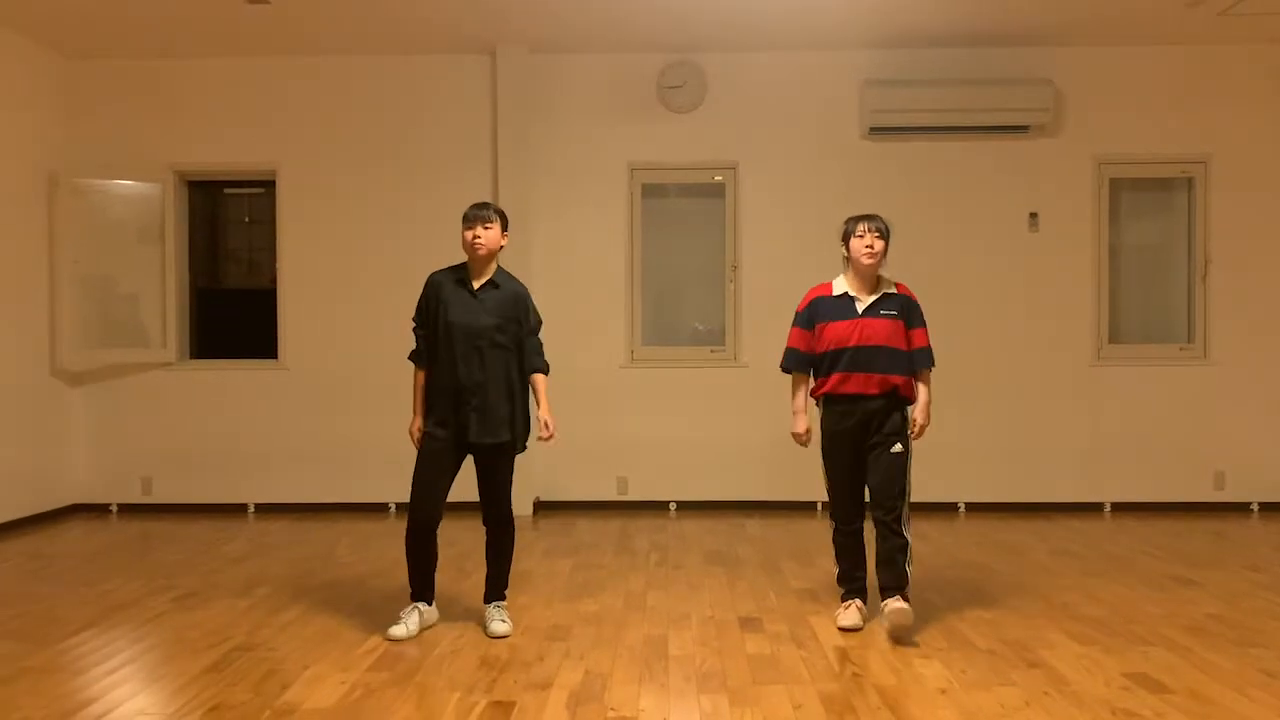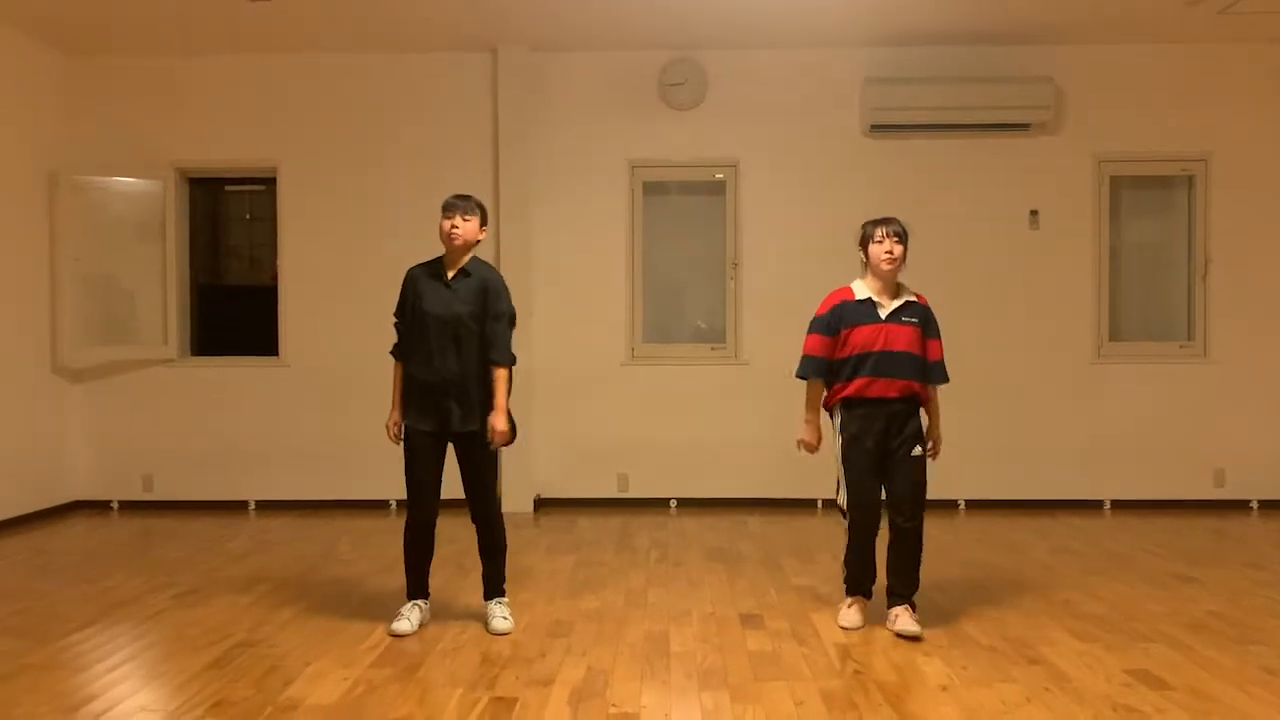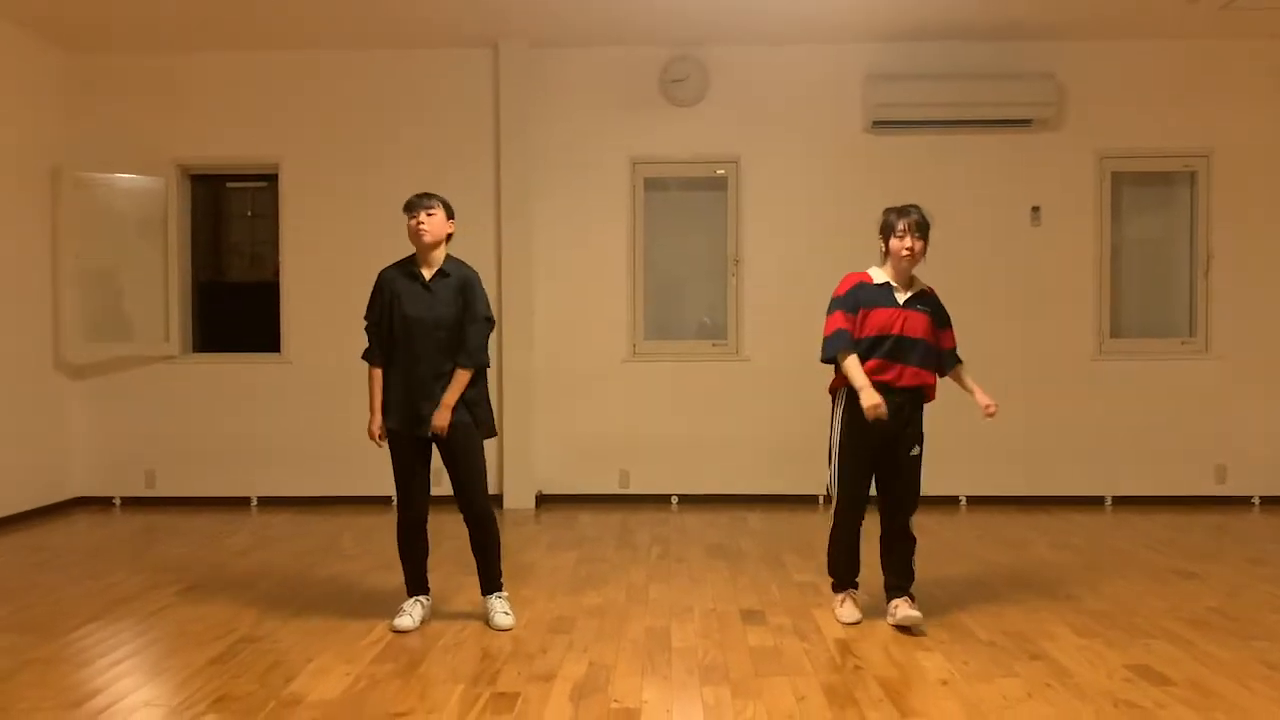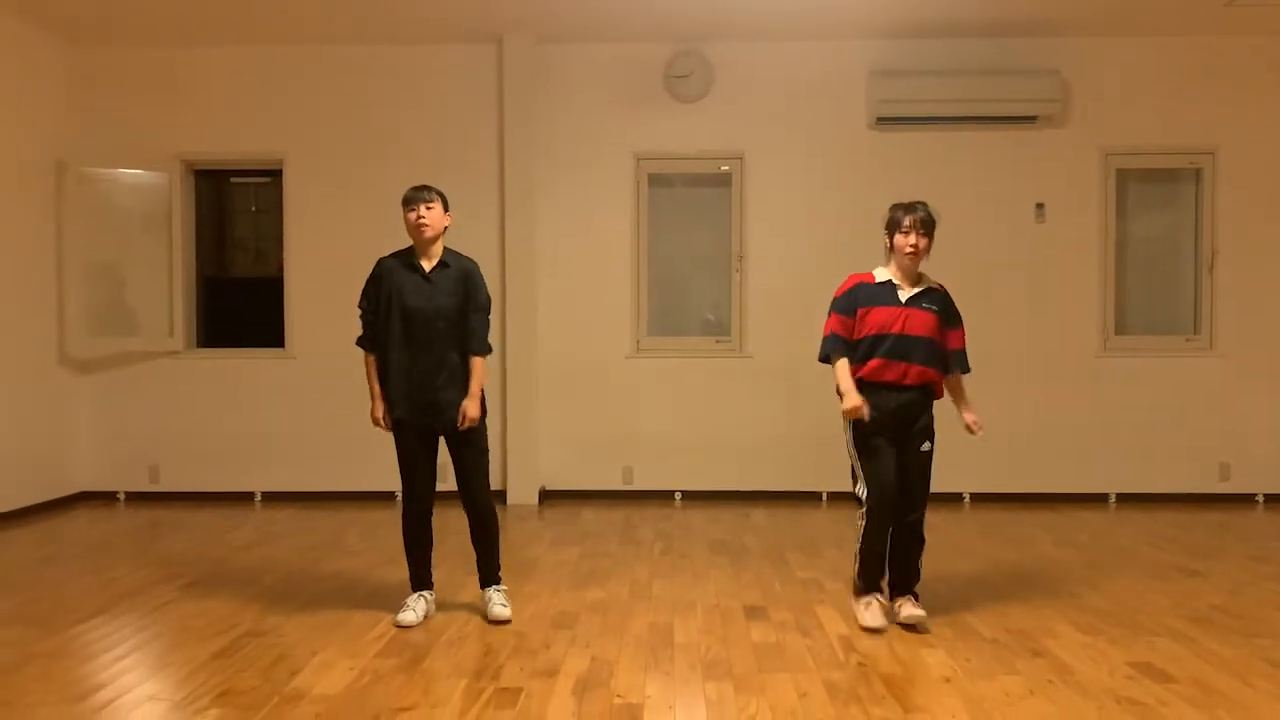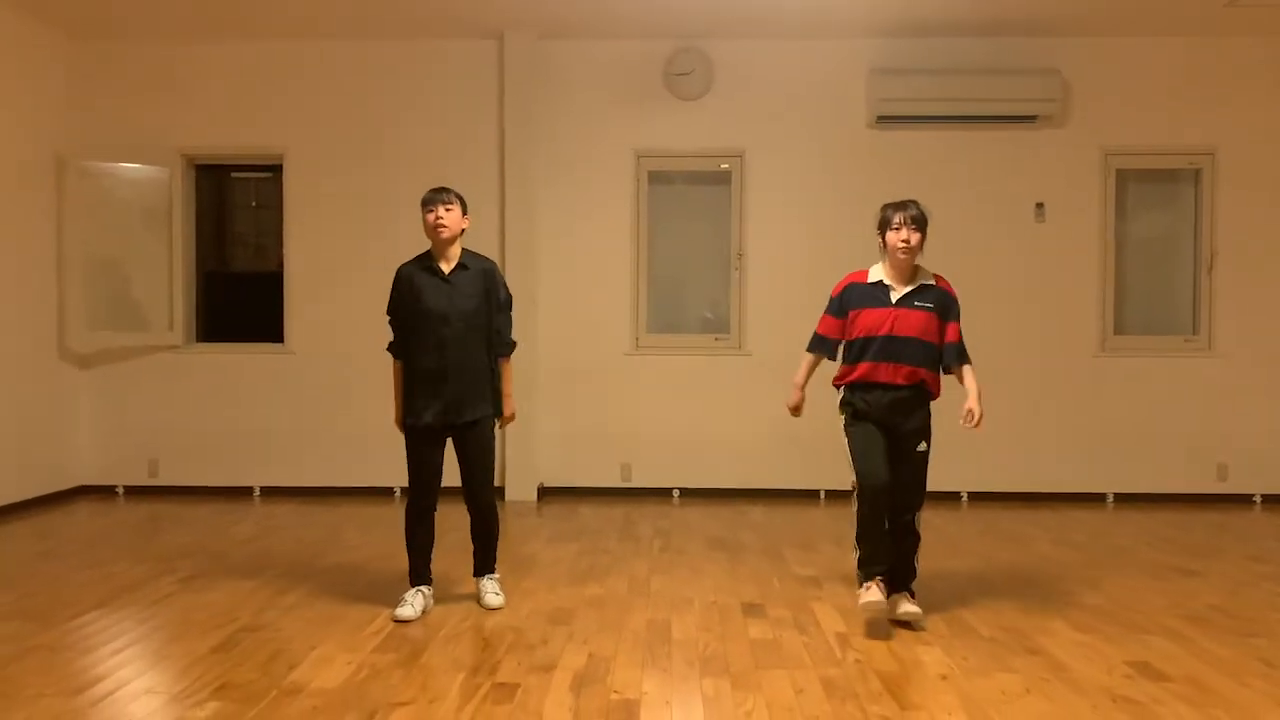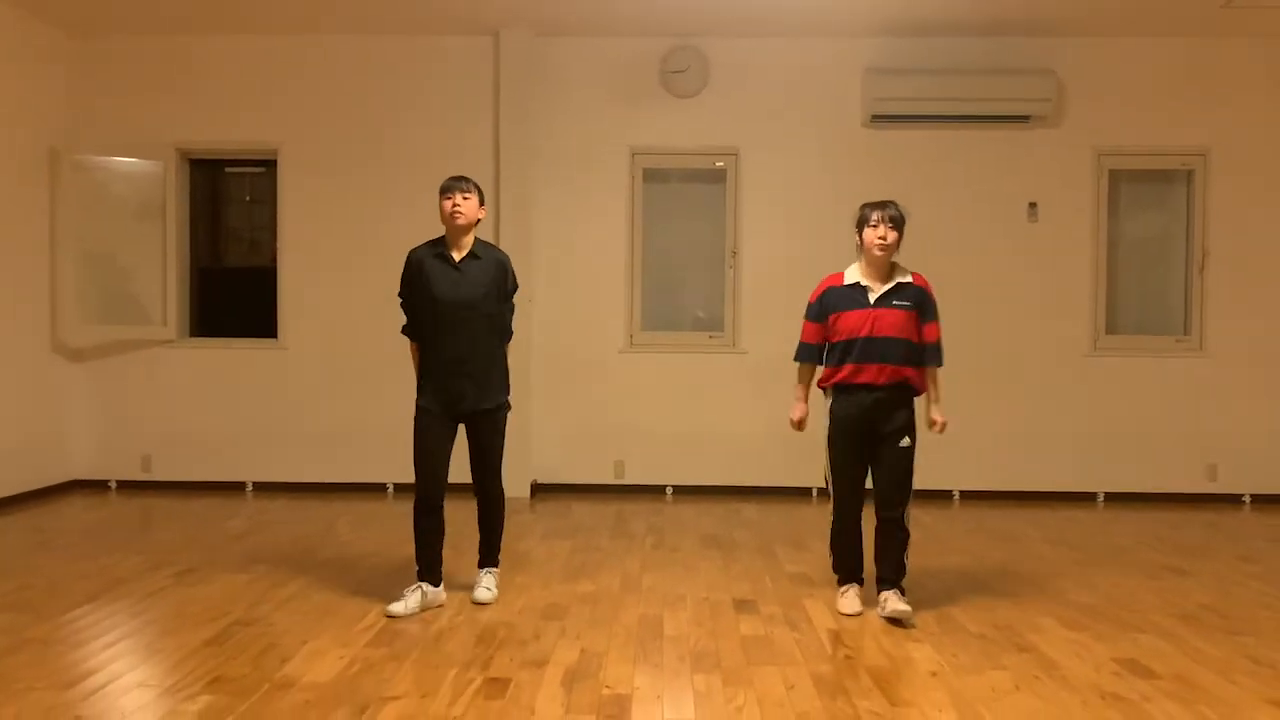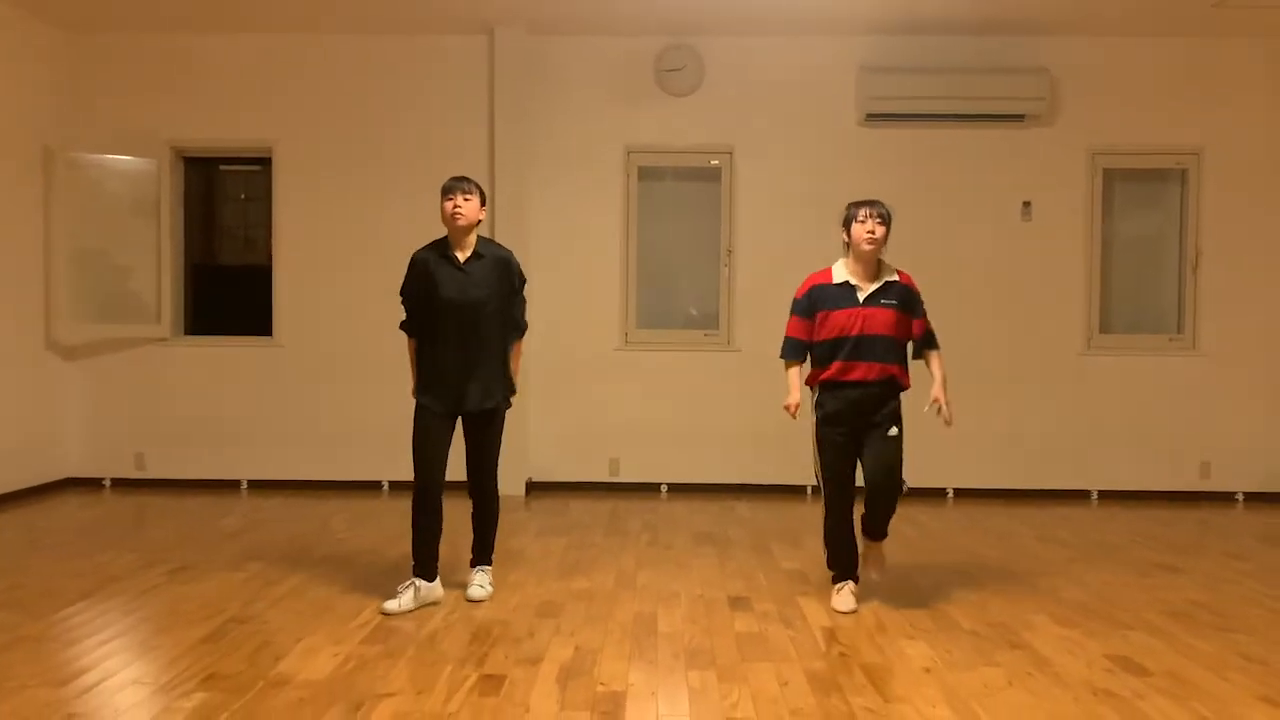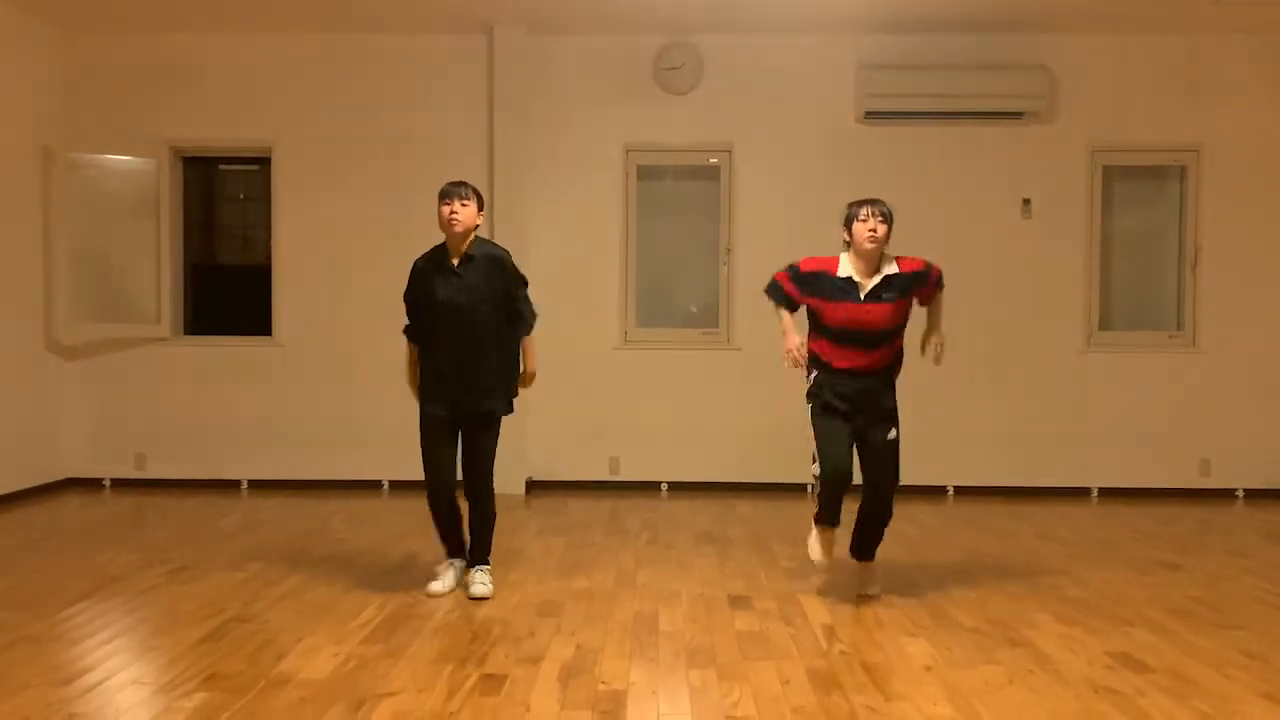
dt=0.3s
person 1, frame 1
left shoulder: (515, 293)
right shoulder: (438, 285)
left elbow: (532, 357)
right elbow: (423, 354)
left wrist: (543, 407)
right wrist: (418, 412)
left hip: (497, 420)
right hip: (444, 420)
left knee: (498, 516)
right knee: (422, 513)
left ankle: (496, 602)
right ankle: (421, 603)
person 1, frame 2
left shoulder: (488, 281)
right shoulder: (416, 279)
left elbow: (500, 350)
right elbow: (404, 349)
left wrist: (500, 409)
right wrist: (396, 406)
left hip: (473, 411)
right hip: (423, 412)
left knee: (486, 509)
right knee: (420, 510)
left ankle: (496, 598)
right ankle: (417, 600)
person 1, frame 3
left shoulder: (465, 279)
right shoulder: (389, 280)
left elbow: (472, 352)
right elbow: (377, 352)
left wrist: (446, 406)
right wrist: (376, 410)
left hip: (457, 409)
right hip: (403, 413)
left knee: (476, 504)
right knee: (410, 509)
left ankle: (494, 593)
right ankle: (417, 596)
person 1, frame 4
left shoulder: (465, 271)
right shoulder: (387, 271)
left elbow: (477, 339)
right elbow: (372, 339)
left wrist: (474, 395)
right wrist: (377, 395)
left hip: (457, 400)
right hip: (407, 404)
left knee: (478, 496)
right knee: (417, 501)
left ankle: (493, 586)
right ankle: (421, 591)
person 1, frame 5
left shoulder: (485, 272)
right shoulder: (408, 276)
left elbow: (501, 341)
right elbow: (400, 346)
left wrist: (506, 396)
right wrist: (400, 402)
left hip: (475, 403)
right hip: (423, 403)
left knee: (480, 495)
right knee: (421, 498)
left ankle: (487, 576)
right ankle: (420, 586)
person 1, frame 6
left shoulder: (497, 262)
right shoulder: (420, 260)
left elbow: (504, 327)
right elbow: (413, 328)
right wrist: (422, 378)
left hip: (487, 391)
right hip: (435, 393)
left knee: (487, 484)
right knee: (428, 487)
left ankle: (488, 569)
right ankle: (428, 582)
person 1, frame 7
left shoulder: (501, 261)
right shoulder: (424, 261)
left elbow: (515, 326)
right elbow: (414, 327)
left wrist: (510, 377)
right wrist: (416, 378)
left hip: (486, 388)
right hip: (435, 389)
left knee: (483, 482)
right knee: (426, 483)
left ankle: (481, 567)
right ankle: (424, 579)
person 1, frame 8
left shoulder: (497, 262)
right shoulder: (425, 268)
left elbow: (524, 320)
right elbow: (417, 329)
left wrist: (527, 367)
right wrist: (415, 378)
left hip: (486, 391)
right hip: (441, 392)
left knee: (476, 480)
right knee: (437, 483)
left ankle: (480, 564)
right ankle: (455, 557)
person 2, frame 1
left shoulder: (903, 300)
right shoulder: (818, 300)
left elbow: (920, 361)
right elbow: (800, 363)
left wrist: (923, 404)
right wrist: (799, 412)
left hip: (888, 414)
right hip: (839, 413)
left knee: (890, 506)
right knee: (845, 511)
left ankle: (895, 596)
right ankle: (852, 596)
person 2, frame 2
left shoulder: (918, 309)
right shoulder: (838, 305)
left elbow: (930, 373)
right elbow: (816, 369)
left wrist: (935, 422)
right wrist: (811, 421)
left hip: (905, 419)
right hip: (858, 416)
left knee: (908, 512)
right knee: (862, 510)
left ankle: (901, 603)
right ankle: (857, 595)
person 2, frame 3
left shoulder: (929, 300)
right shoulder: (855, 287)
left elbow: (948, 357)
right elbow: (841, 346)
left wrist: (977, 392)
right wrist: (864, 390)
left hip: (908, 409)
right hip: (860, 408)
left knee: (900, 508)
right knee: (850, 503)
left ankle: (900, 596)
right ankle: (844, 588)
person 2, frame 4
left shoulder: (938, 298)
right shoulder: (857, 288)
left elbow: (951, 361)
right elbow: (837, 348)
left wrist: (965, 408)
right wrist: (848, 393)
left hip: (918, 408)
right hip: (871, 406)
left knee: (911, 507)
right knee: (877, 500)
left ankle: (905, 593)
right ankle: (867, 592)
person 2, frame 5
left shoulder: (939, 293)
right shoulder: (852, 287)
left elbow: (955, 353)
right elbow: (823, 341)
left wrist: (972, 393)
right wrist: (799, 385)
left hip: (912, 407)
right hip: (863, 403)
left knee: (908, 503)
right knee: (873, 485)
left ankle: (902, 590)
right ankle: (873, 579)
person 2, frame 6
left shoulder: (917, 290)
right shoulder: (830, 290)
left elbow: (928, 355)
right elbow: (810, 352)
left wrist: (934, 405)
right wrist: (800, 400)
left hip: (895, 407)
right hip: (846, 405)
left knee: (893, 500)
right knee: (846, 500)
left ankle: (891, 590)
right ankle: (848, 582)
person 2, frame 7
left shoulder: (902, 288)
right shoulder: (816, 288)
left elbow: (925, 342)
right elbow: (795, 348)
left wrist: (939, 383)
right wrist: (794, 389)
left hip: (883, 402)
right hip: (834, 402)
left knee: (886, 481)
right knee: (837, 496)
left ankle: (874, 537)
right ankle: (843, 578)
person 2, frame 8
left shoulder: (905, 274)
right shoulder: (818, 273)
left elbow: (935, 281)
right elbow: (778, 287)
left wrist: (934, 329)
right wrist: (790, 333)
left hip: (878, 394)
right hip: (831, 390)
left knee: (882, 487)
right knee: (833, 468)
left ankle: (865, 557)
right ankle: (825, 522)
